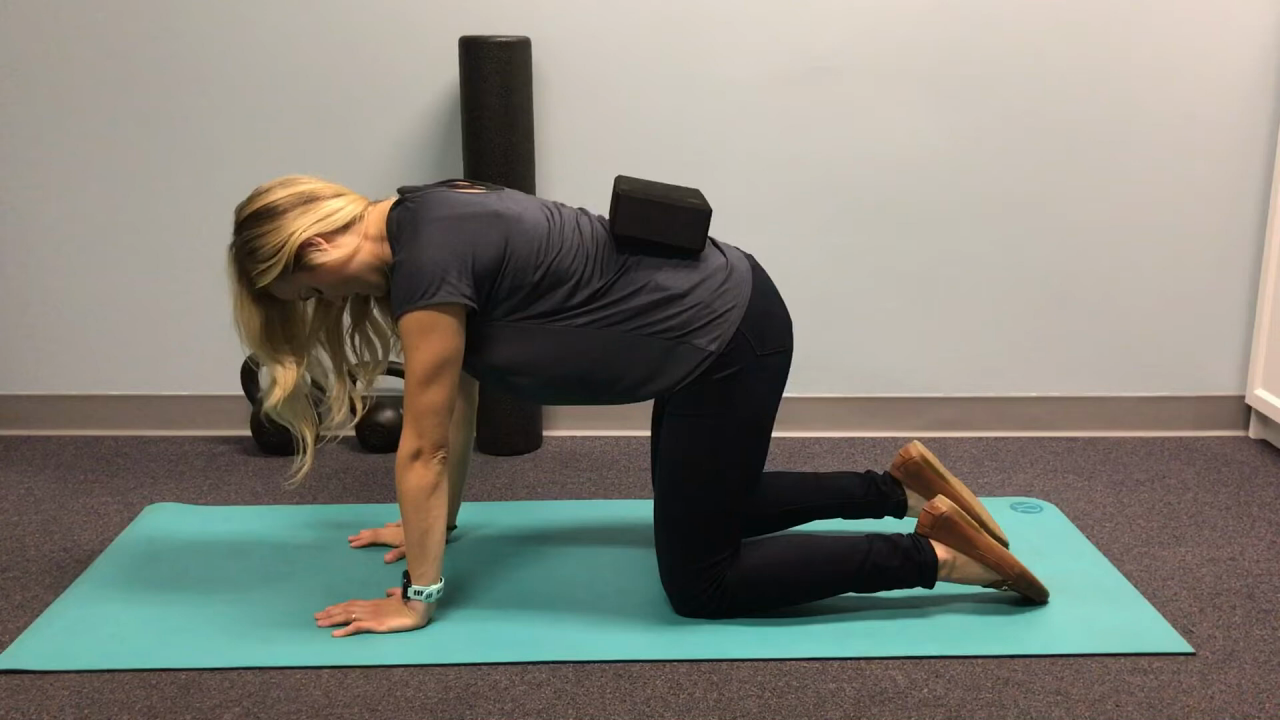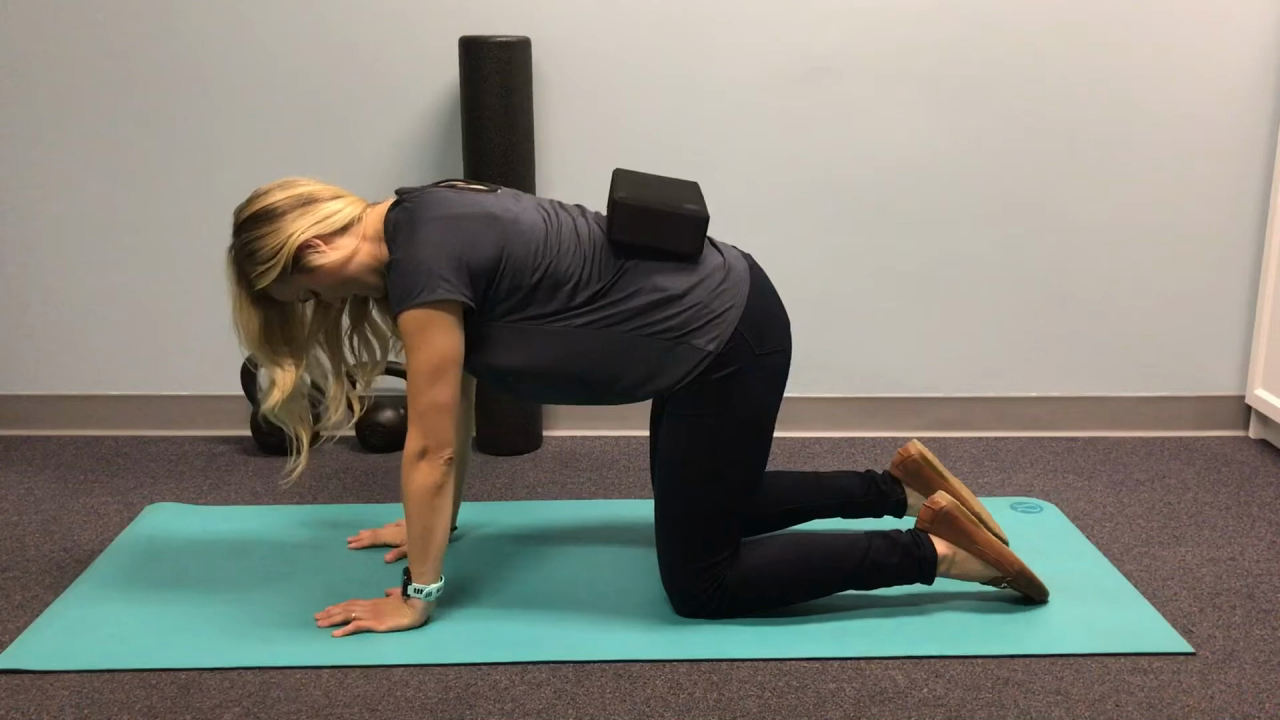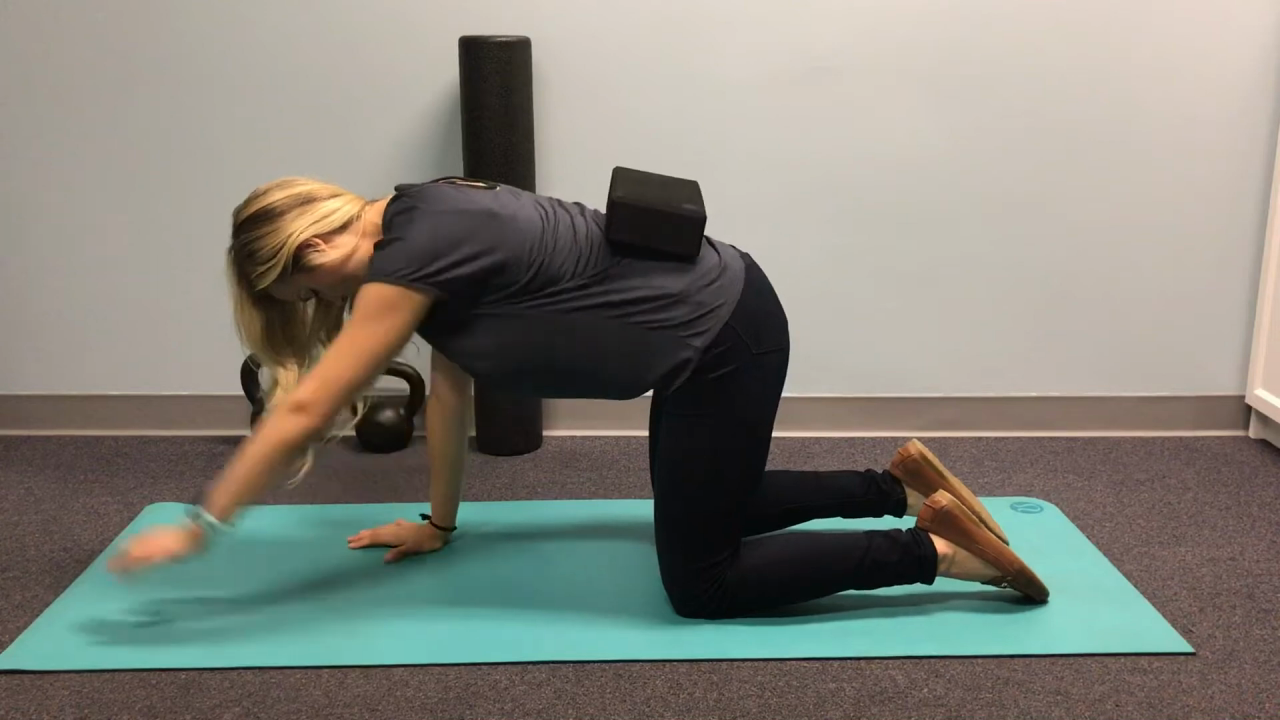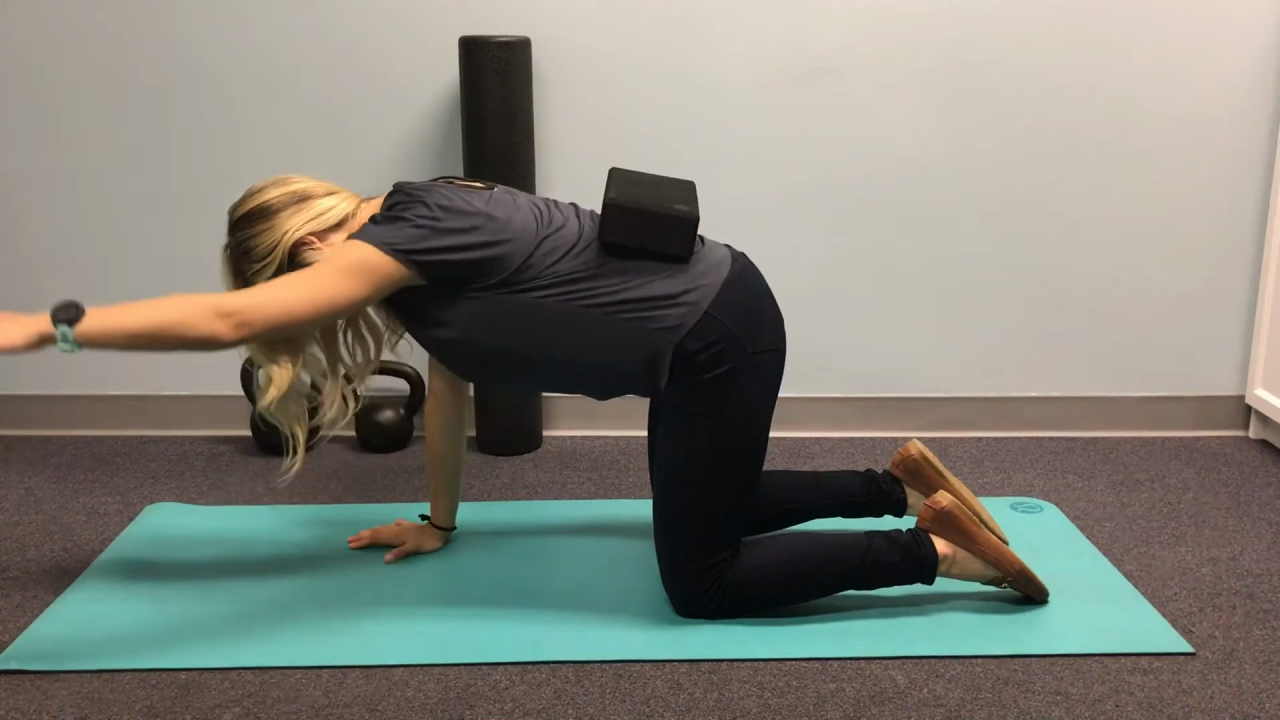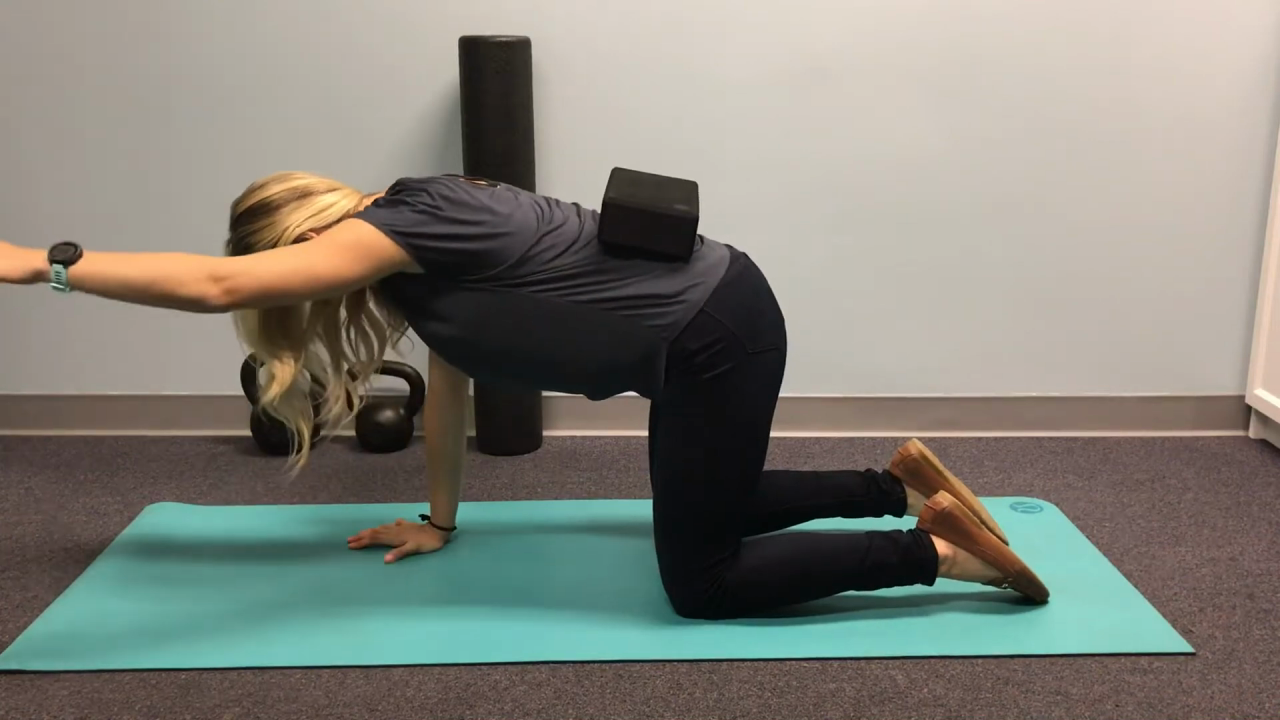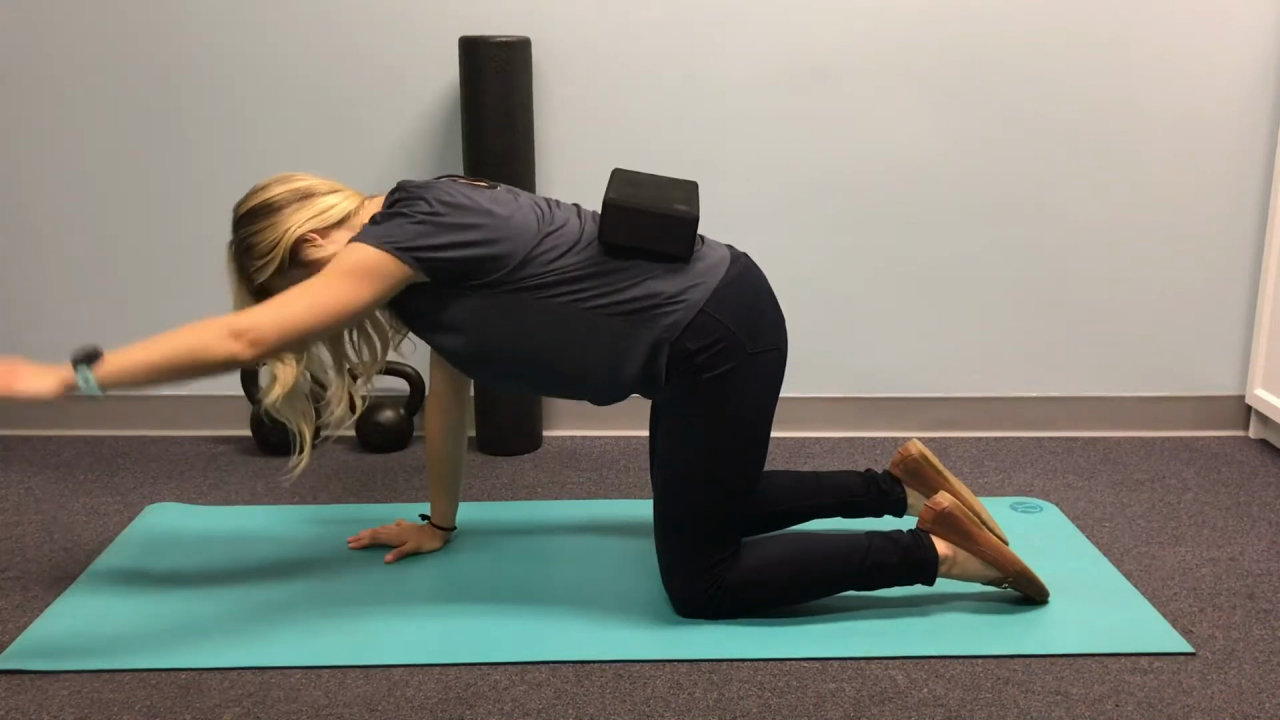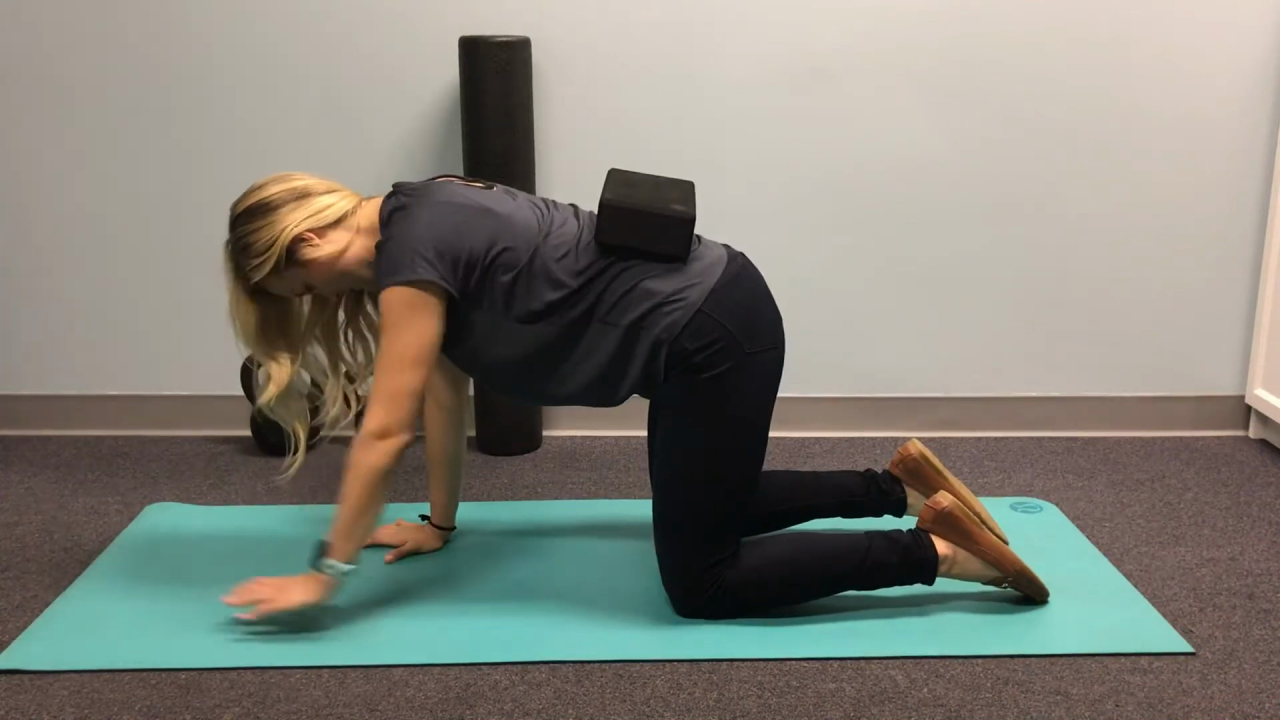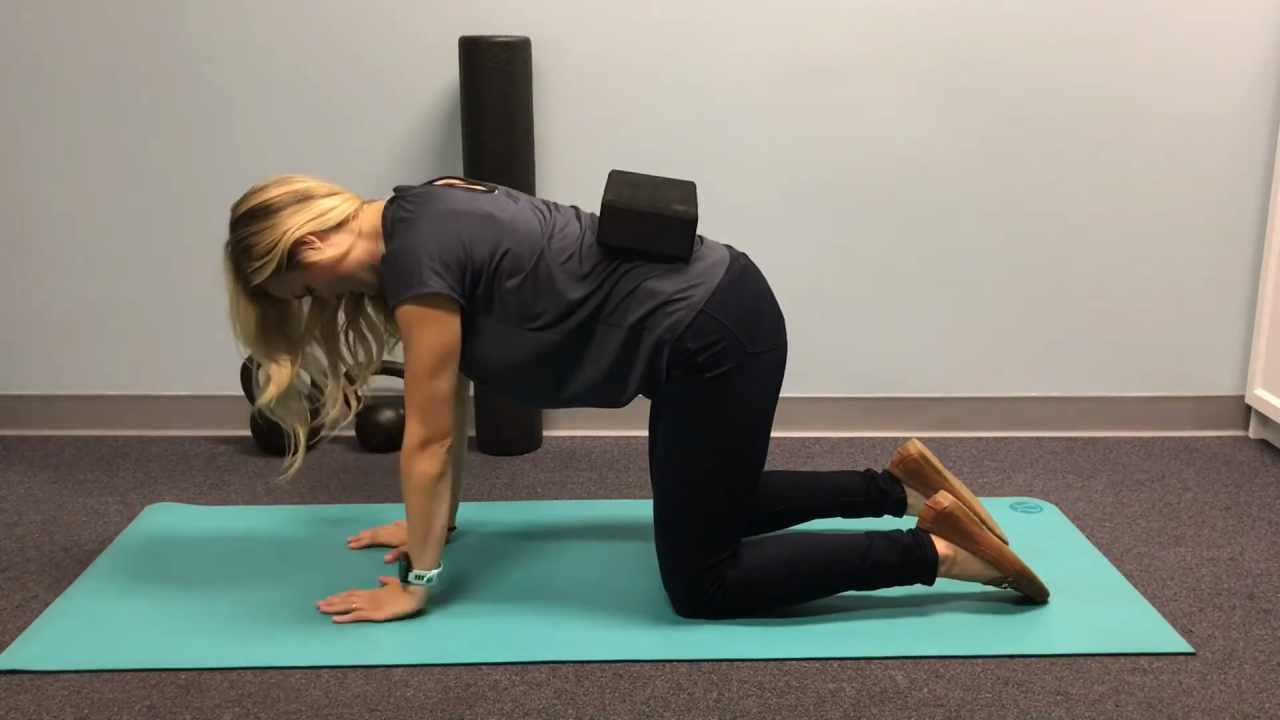
dt=0.4s
person 1, frame 1
left shoulder: (425, 264)
right shoulder: (422, 222)
left elbow: (423, 446)
right elbow: (455, 398)
left wrist: (416, 596)
right wrist: (434, 523)
left hip: (726, 341)
right hip: (726, 311)
left knee: (700, 579)
right knee: (712, 504)
left ankle: (939, 553)
right ankle: (901, 486)
person 1, frame 2
left shoulder: (422, 267)
right shoulder: (422, 223)
left elbow: (430, 449)
right elbow: (455, 399)
left wrist: (415, 593)
right wrist: (435, 524)
left hip: (725, 342)
right hip: (723, 313)
left knee: (701, 580)
right knee: (710, 504)
left ankle: (937, 550)
right ankle: (902, 484)
person 1, frame 3
left shoulder: (417, 251)
right shoulder: (438, 225)
left elbow: (303, 406)
right elbow: (450, 388)
left wrist: (198, 526)
right wrist: (436, 523)
left hip: (721, 346)
right hip: (717, 324)
left knee: (704, 581)
right knee: (707, 507)
left ankle: (937, 551)
right ankle: (898, 483)
person 1, frame 4
left shoulder: (403, 242)
right shoulder: (422, 231)
left elbow: (224, 318)
right elbow: (447, 384)
right wrist: (438, 522)
left hip: (718, 338)
right hip: (711, 321)
left knee: (702, 580)
right knee: (711, 509)
left ankle: (937, 551)
right ankle: (902, 485)
person 1, frame 5
left shoulder: (404, 229)
right shoulder: (421, 234)
left elbow: (218, 283)
right elbow: (448, 380)
right wrist: (438, 519)
left hip: (716, 337)
right hip: (711, 320)
left knee: (701, 578)
right knee: (711, 507)
left ankle: (937, 550)
right ankle: (901, 486)
person 1, frame 6
left shoulder: (400, 243)
right shoulder: (423, 230)
left elbow: (240, 337)
right elbow: (450, 381)
right wrist: (437, 521)
left hip: (717, 338)
right hip: (714, 318)
left knee: (703, 579)
right knee: (715, 507)
left ankle: (936, 550)
right ankle: (901, 484)
person 1, frame 7
left shoulder: (408, 254)
right shoulder: (420, 218)
left elbow: (387, 430)
right elbow: (446, 388)
left wrist: (325, 569)
right wrist: (437, 523)
left hip: (712, 337)
right hip: (715, 314)
left knee: (701, 580)
right knee: (716, 505)
left ankle: (939, 549)
right ankle: (900, 484)
person 1, frame 8
left shoulder: (417, 260)
right shoulder: (420, 217)
left elbow: (428, 437)
right elbow: (449, 399)
left wrist: (416, 580)
right wrist: (435, 522)
left hip: (713, 336)
right hip: (714, 311)
left knee: (702, 580)
right knee: (714, 505)
left ankle: (937, 549)
right ankle: (898, 485)
